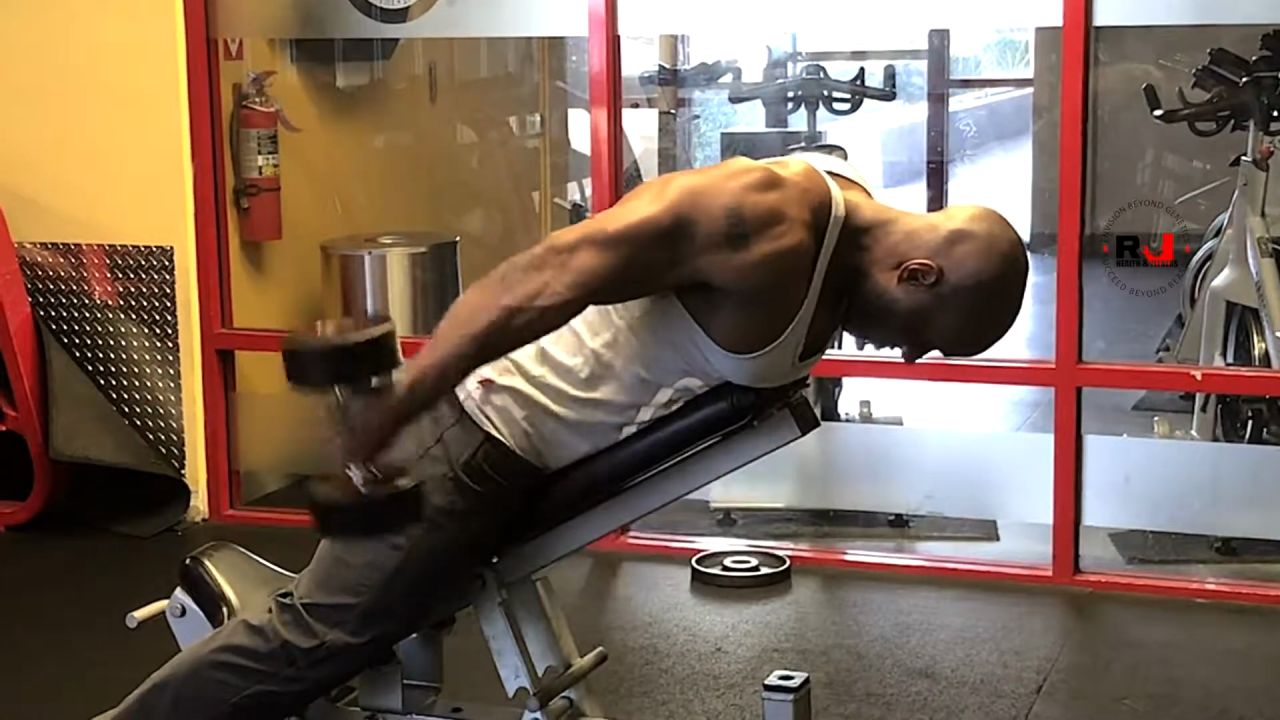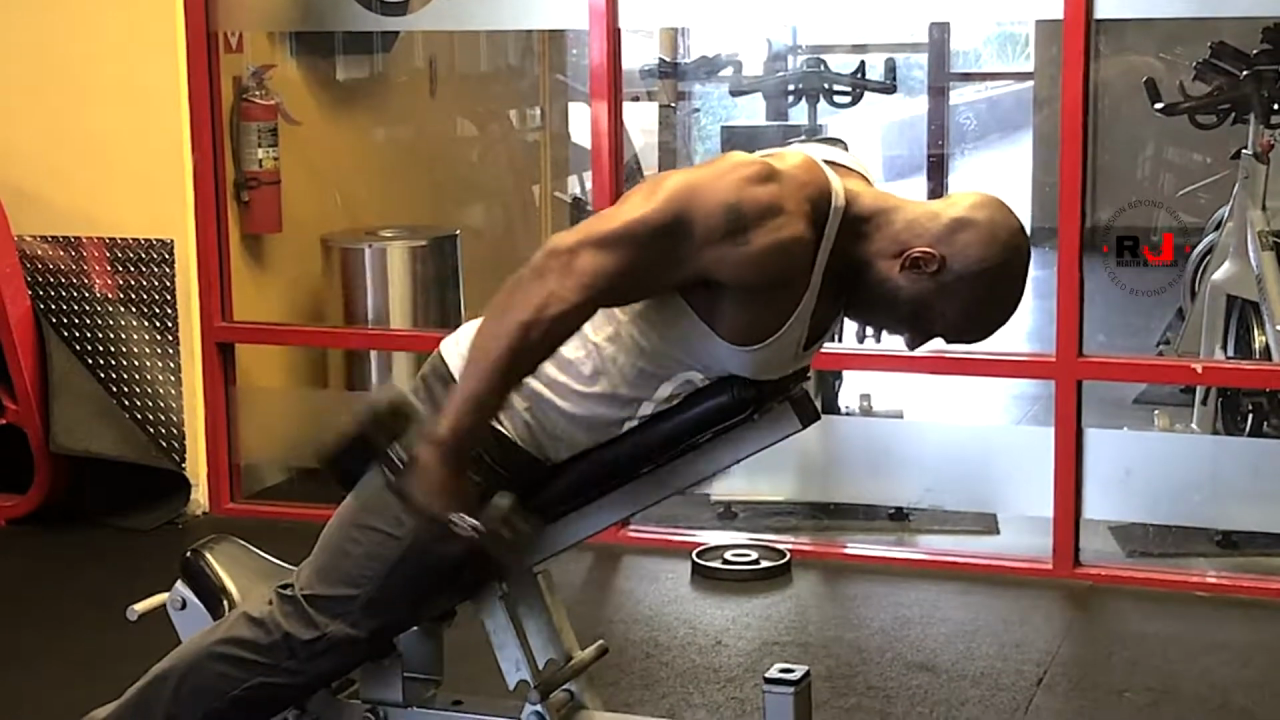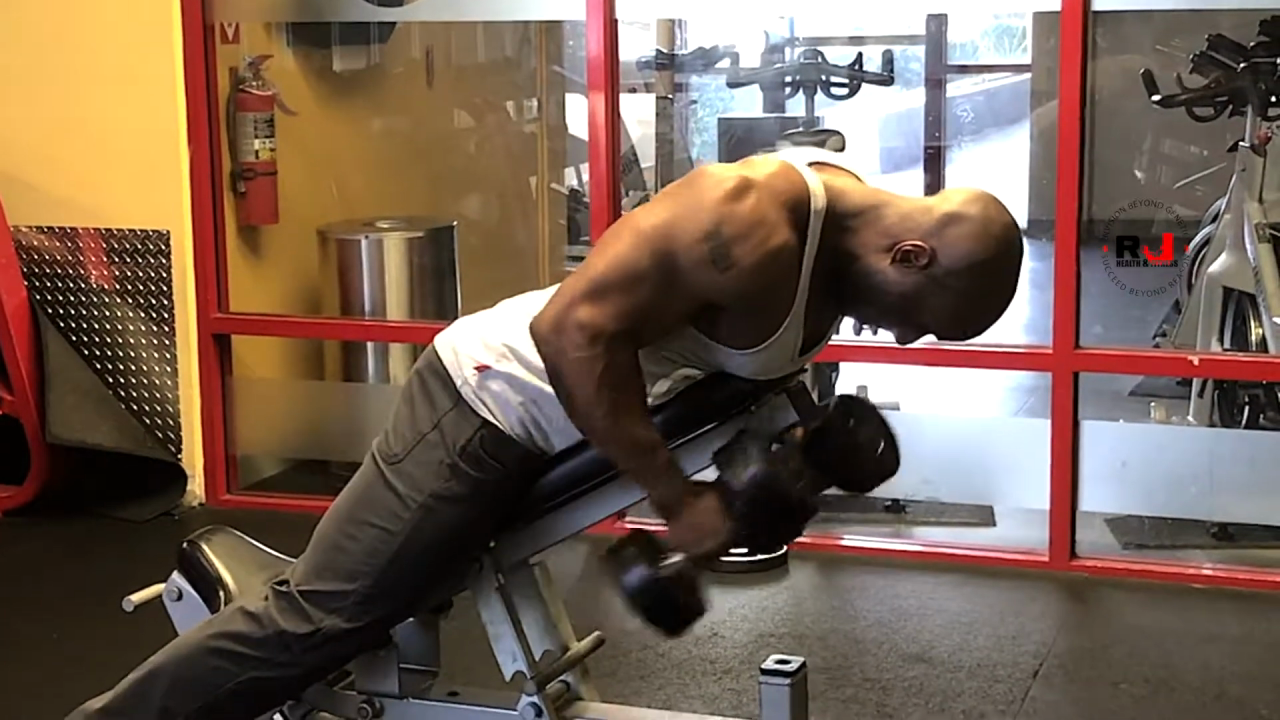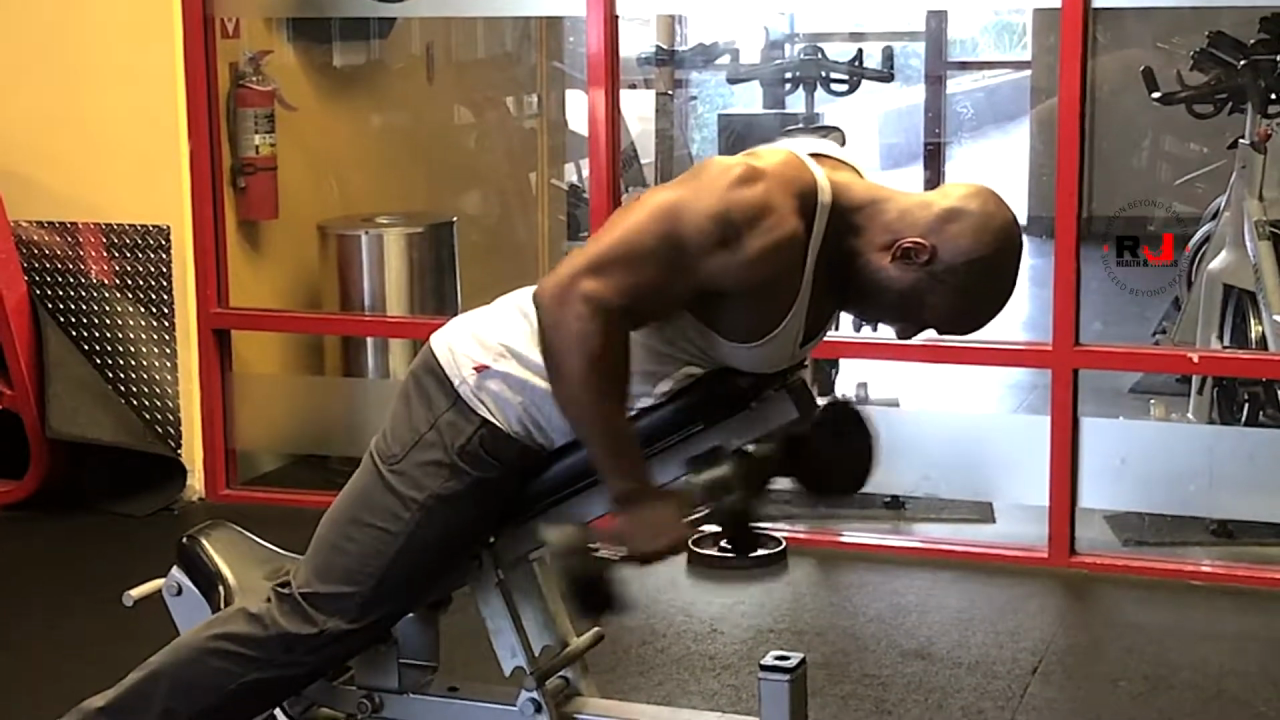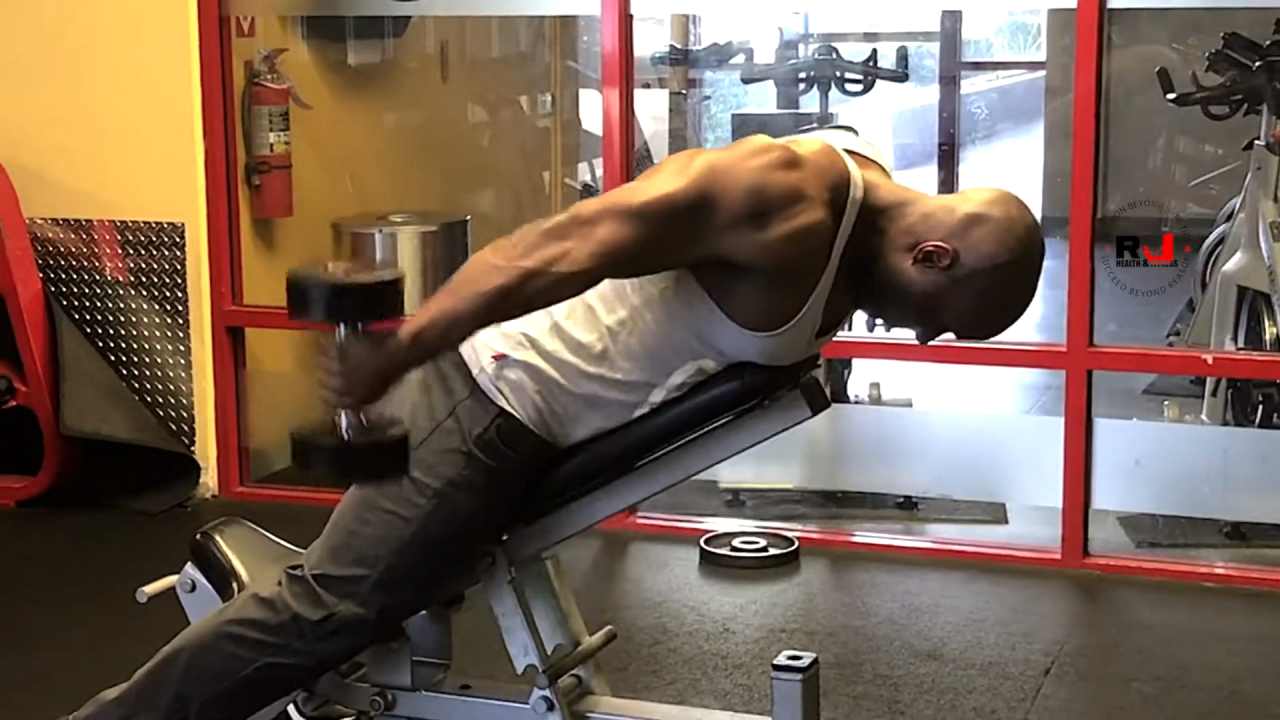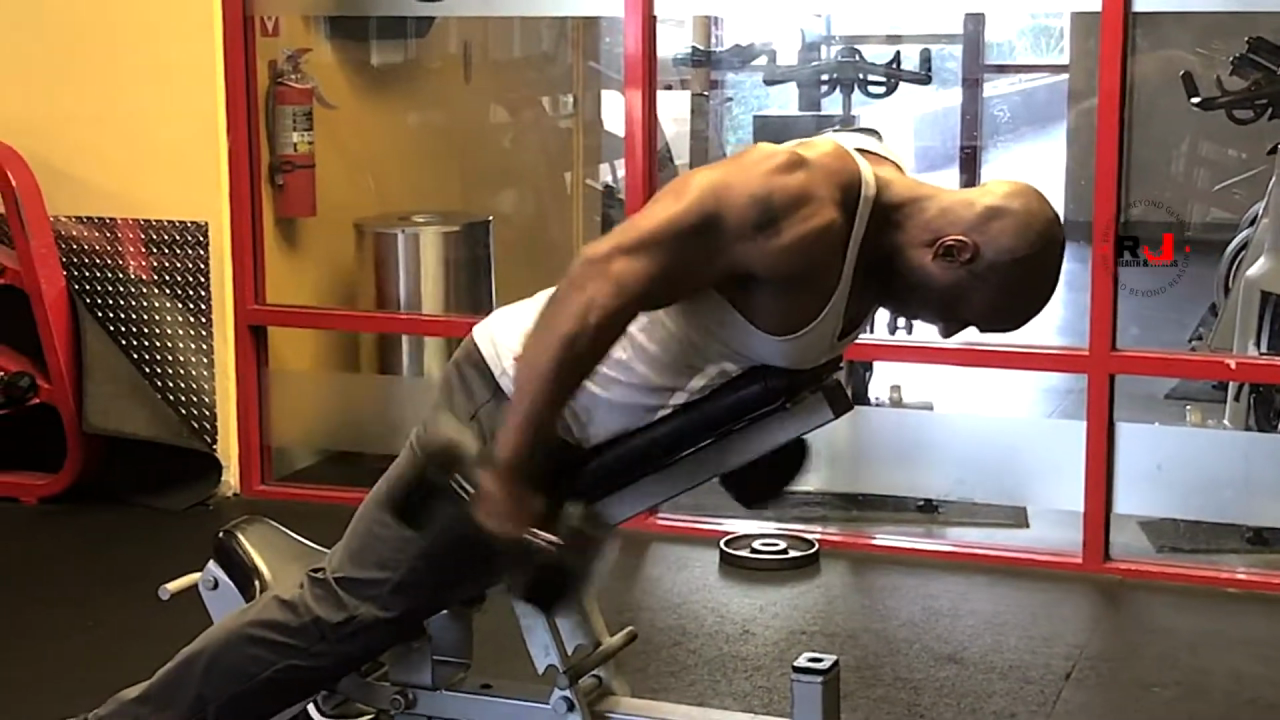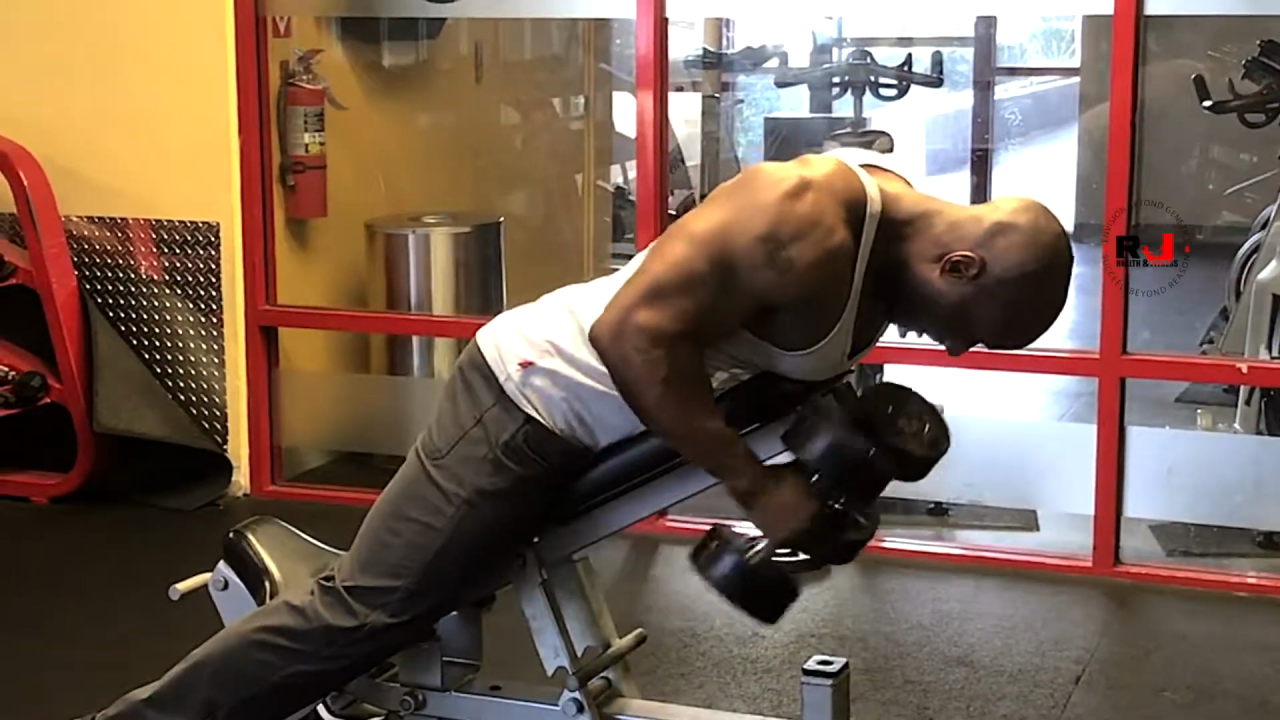
dt=0.4s
person 1, frame 1
left shoulder: (849, 236)
right shoulder: (775, 221)
right elbow: (563, 267)
right wrist: (402, 400)
left hip: (556, 442)
right hip: (493, 422)
left knee: (389, 609)
right knee: (319, 633)
person 1, frame 2
left shoulder: (849, 232)
right shoulder: (773, 217)
right elbow: (570, 269)
right wrist: (448, 445)
left hip: (558, 437)
right hip: (495, 420)
left knee: (375, 609)
right knee: (321, 626)
person 1, frame 3
left shoulder: (848, 222)
right shoulder: (755, 223)
right elbow: (572, 328)
right wrist: (676, 500)
left hip: (536, 425)
right hip: (493, 406)
left knee: (362, 609)
right knee: (314, 619)
person 1, frame 4
left shoulder: (845, 217)
right shoulder: (761, 213)
right elbow: (576, 303)
right wrist: (633, 496)
left hip: (535, 422)
right hip: (492, 404)
right knee: (320, 616)
person 1, frame 5
left shoulder: (866, 212)
right shoulder: (792, 196)
right elbow: (581, 239)
right wrist: (404, 343)
left hip: (559, 417)
right hip: (505, 396)
left knee: (377, 588)
right knee: (330, 604)
person 1, frame 6
left shoulder: (886, 217)
right shoulder: (802, 205)
right elbow: (605, 279)
right wrist: (511, 470)
left hip: (592, 417)
right hip: (528, 400)
left knee: (404, 590)
right knee: (354, 606)
person 1, frame 7
left shoulder: (894, 233)
right shoulder: (808, 220)
right elbow: (634, 334)
right wrist: (758, 486)
left hip: (579, 422)
right hip: (537, 397)
right knee: (360, 611)
